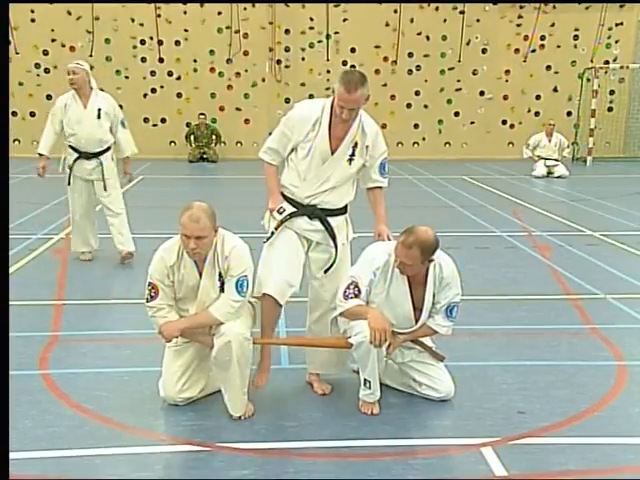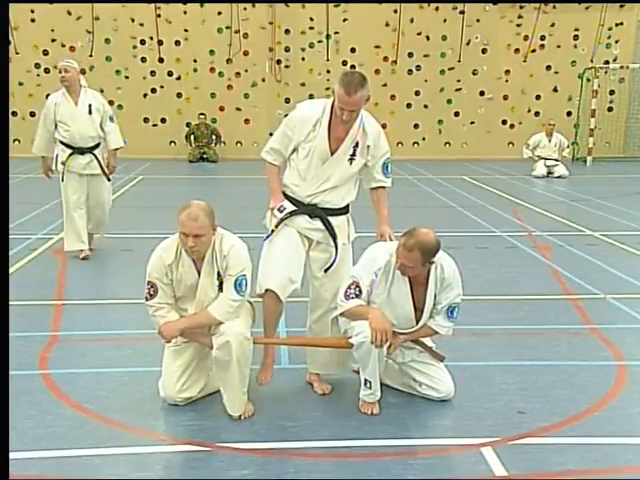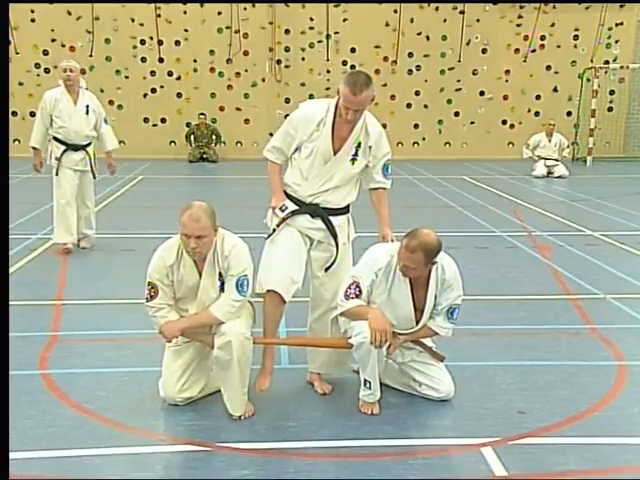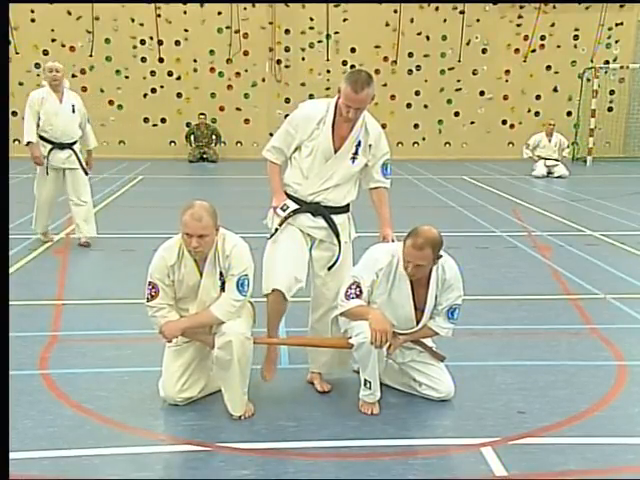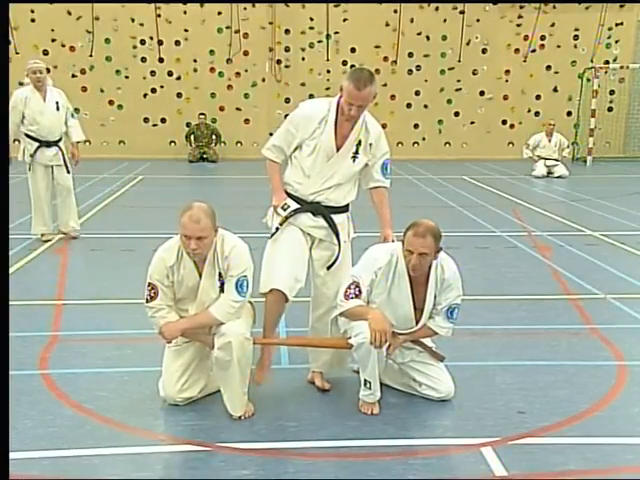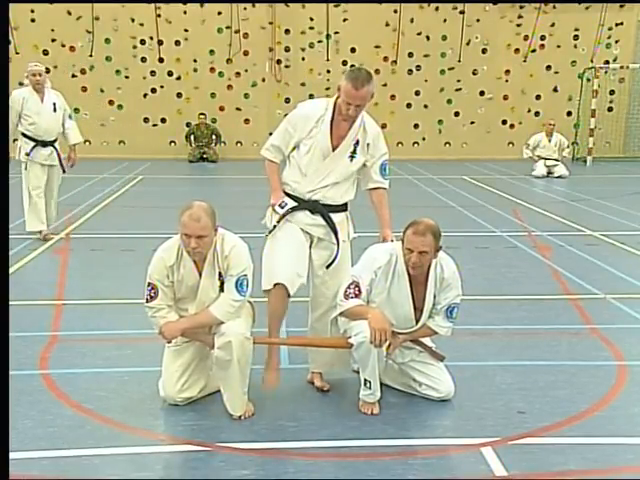
dt=0.4s
person 1, frame 1
left shoulder: (370, 133)
right shoulder: (303, 113)
left elbow: (374, 180)
right elbow: (270, 154)
left wrist: (381, 222)
right wrist: (274, 196)
left hip: (332, 222)
right hip: (290, 213)
left knee: (328, 298)
right knee: (274, 284)
left ankle: (317, 370)
right ankle: (265, 356)
person 1, frame 2
left shoulder: (372, 133)
right shoulder: (304, 114)
left elbow: (377, 180)
right elbow: (273, 155)
left wrist: (383, 223)
right wrist: (276, 197)
left hip: (334, 221)
right hip: (292, 212)
left knee: (329, 298)
right knee: (274, 281)
left ankle: (316, 370)
right ankle: (268, 356)
person 1, frame 3
left shoulder: (374, 134)
right shoulder: (309, 113)
left elbow: (377, 182)
right elbow: (275, 153)
left wrist: (385, 225)
right wrist: (277, 195)
left hip: (335, 220)
right hip: (293, 211)
left knee: (329, 298)
right knee: (277, 282)
left ankle: (318, 369)
right ankle: (268, 356)
person 1, frame 4
left shoulder: (373, 134)
right shoulder: (308, 113)
left elbow: (377, 181)
right elbow: (274, 153)
left wrist: (385, 226)
right wrist: (278, 195)
left hip: (335, 220)
right hip: (294, 211)
left knee: (330, 297)
right knee: (280, 283)
left ankle: (318, 368)
right ankle: (270, 352)
person 1, frame 5
left shoulder: (373, 133)
right shoulder: (309, 113)
left elbow: (377, 182)
right elbow: (274, 152)
left wrist: (386, 226)
right wrist: (278, 194)
left hip: (335, 219)
right hip: (293, 211)
left knee: (330, 296)
right knee: (280, 284)
left ankle: (319, 368)
right ankle: (265, 349)
person 1, frame 6
left shoulder: (371, 133)
right shoulder: (306, 113)
left elbow: (376, 182)
right elbow: (272, 152)
left wrist: (386, 228)
right wrist: (276, 193)
left hip: (334, 219)
right hip: (293, 210)
left knee: (329, 297)
right knee: (282, 280)
left ankle: (317, 368)
right ankle: (273, 354)
person 2, frame 1
left shoulder: (236, 250)
right shoulder: (165, 256)
left elbow: (231, 305)
right elbow: (159, 310)
left wrist: (182, 324)
right wrist: (207, 341)
left hip: (228, 315)
right hip: (186, 329)
left knee: (234, 337)
right knee: (174, 394)
left ankle: (239, 399)
right ankle: (218, 368)
person 2, frame 2
left shoulder: (233, 249)
right shoulder: (163, 255)
left elbow: (229, 305)
right elbow: (159, 308)
left wrist: (181, 324)
right wrist: (206, 341)
left hip: (227, 314)
right hip: (185, 328)
left knee: (234, 336)
right knee: (174, 395)
left ankle: (238, 399)
right ankle: (220, 368)
person 2, frame 3
left shoulder: (235, 249)
right shoulder: (164, 256)
left elbow: (230, 305)
right elbow: (159, 309)
left wrist: (182, 324)
right wrist: (208, 339)
left hip: (228, 315)
right hip: (186, 328)
left knee: (234, 336)
right knee: (173, 394)
left ankle: (238, 399)
right ankle: (220, 370)
person 2, frame 4
left shoulder: (236, 249)
right shoulder: (166, 255)
left elbow: (232, 304)
right elbow: (159, 309)
left wrist: (182, 324)
right wrist: (208, 339)
left hip: (227, 315)
right hip: (186, 328)
left knee: (234, 336)
right knee: (173, 394)
left ankle: (239, 399)
right ankle: (219, 369)
person 2, frame 5
left shoulder: (235, 249)
right shoulder: (165, 256)
left elbow: (231, 305)
right elbow: (158, 310)
left wrist: (182, 325)
right wrist: (207, 340)
left hip: (227, 315)
right hip: (186, 329)
left knee: (234, 336)
right knee: (174, 394)
left ankle: (238, 399)
right ankle: (219, 369)
person 2, frame 6
left shoulder: (235, 249)
right shoulder: (165, 256)
left elbow: (231, 304)
right elbow: (158, 310)
left wrist: (182, 324)
right wrist: (208, 339)
left hip: (227, 315)
right hip: (186, 328)
left knee: (234, 336)
right knee: (174, 394)
left ankle: (238, 399)
right ankle: (217, 368)
person 3, frame 1
left shoulder: (106, 101)
right shoulder: (63, 103)
left elbow: (121, 131)
right elbow: (52, 131)
left wrist: (126, 161)
right wrist: (43, 158)
left hip: (103, 162)
right hip: (76, 162)
left knee: (114, 206)
right knee: (80, 209)
left ankle: (125, 247)
right ankle: (85, 247)
person 3, frame 2
left shoulder: (95, 97)
right shoulder: (54, 100)
left elbow: (110, 126)
right elbow: (46, 131)
left wrist: (112, 155)
right wrist: (45, 159)
left hip: (95, 157)
right hip: (69, 158)
left knee: (101, 203)
right knee: (74, 203)
left ankle: (90, 234)
right ankle: (81, 246)
person 3, frame 3
left shoulder: (91, 99)
right shoulder: (51, 96)
left elbow: (103, 127)
right elbow: (41, 126)
left wrist: (109, 155)
right wrist: (37, 154)
left hip: (85, 154)
right hip: (62, 154)
left knee: (86, 198)
right knee: (64, 197)
left ankle: (84, 235)
right ankle: (66, 239)
person 3, frame 4
left shoulder: (74, 98)
right shoulder: (37, 96)
left elbow: (85, 125)
right elbow: (30, 123)
left wrist: (89, 153)
right wrist: (33, 147)
left hip: (72, 153)
right hip: (48, 153)
left knee: (82, 194)
right knee: (46, 196)
left ankle: (85, 234)
right ankle: (43, 229)
person 3, frame 5
left shoulder: (59, 94)
right shoulder: (21, 95)
left elbow: (71, 121)
right elbow: (13, 123)
left wrist: (75, 147)
left hip: (57, 149)
right hip: (34, 150)
left knee: (66, 188)
right knee: (40, 192)
left ankle: (68, 226)
right ankle: (44, 229)
person 3, frame 6
left shoulder: (56, 97)
right shoulder: (19, 96)
left elbow: (68, 122)
right elbow: (11, 123)
left wrist: (72, 149)
left hip: (52, 149)
right hip: (30, 150)
left knee: (51, 190)
right knee: (35, 189)
left ankle: (46, 223)
right ankle: (41, 228)
person 4, frame 1
left shoulder: (446, 270)
right shoulder: (377, 256)
left elbow: (441, 321)
right elbow: (345, 304)
left wrist: (402, 337)
right wrist: (372, 313)
left hip: (411, 339)
right hip: (371, 325)
left knee: (443, 390)
right knee: (368, 335)
left ankle: (376, 370)
right ankle: (369, 394)
person 4, frame 2
left shoulder: (447, 270)
right shoulder: (378, 255)
left elbow: (442, 321)
right elbow: (346, 303)
left wrist: (403, 337)
right wrist: (373, 313)
left hip: (412, 339)
right hip: (371, 324)
left knee: (443, 391)
right knee: (369, 335)
left ankle: (378, 369)
right ankle: (369, 394)
person 4, frame 3
left shoulder: (448, 271)
right shoulder: (379, 256)
left elbow: (442, 322)
right elbow: (345, 303)
left wrist: (403, 338)
right wrist: (373, 313)
left hip: (412, 339)
right hip: (370, 324)
left knee: (443, 391)
right knee: (368, 335)
left ankle: (378, 370)
right ankle: (369, 394)
person 4, frame 4
left shoulder: (449, 272)
right shoulder: (379, 257)
left elbow: (442, 322)
right elbow: (346, 304)
left wrist: (403, 338)
right wrist: (374, 313)
left hip: (412, 341)
right hip: (371, 324)
left knee: (443, 391)
right knee: (368, 334)
left ankle: (378, 369)
right ankle: (369, 394)
person 4, frame 5
left shoulder: (448, 271)
right shoulder: (378, 257)
left elbow: (442, 322)
right elbow: (345, 304)
left wrist: (403, 338)
right wrist: (373, 313)
left hip: (411, 340)
right hip: (371, 324)
left knee: (443, 391)
right knee: (368, 336)
left ankle: (379, 369)
right ankle: (369, 394)
person 4, frame 6
left shoulder: (447, 270)
right shoulder: (378, 256)
left elbow: (441, 322)
right elbow: (345, 304)
left wrist: (402, 337)
right wrist: (373, 313)
left hip: (411, 340)
right hip: (369, 324)
left knee: (443, 391)
right knee: (368, 334)
left ankle: (379, 369)
right ankle: (369, 394)
